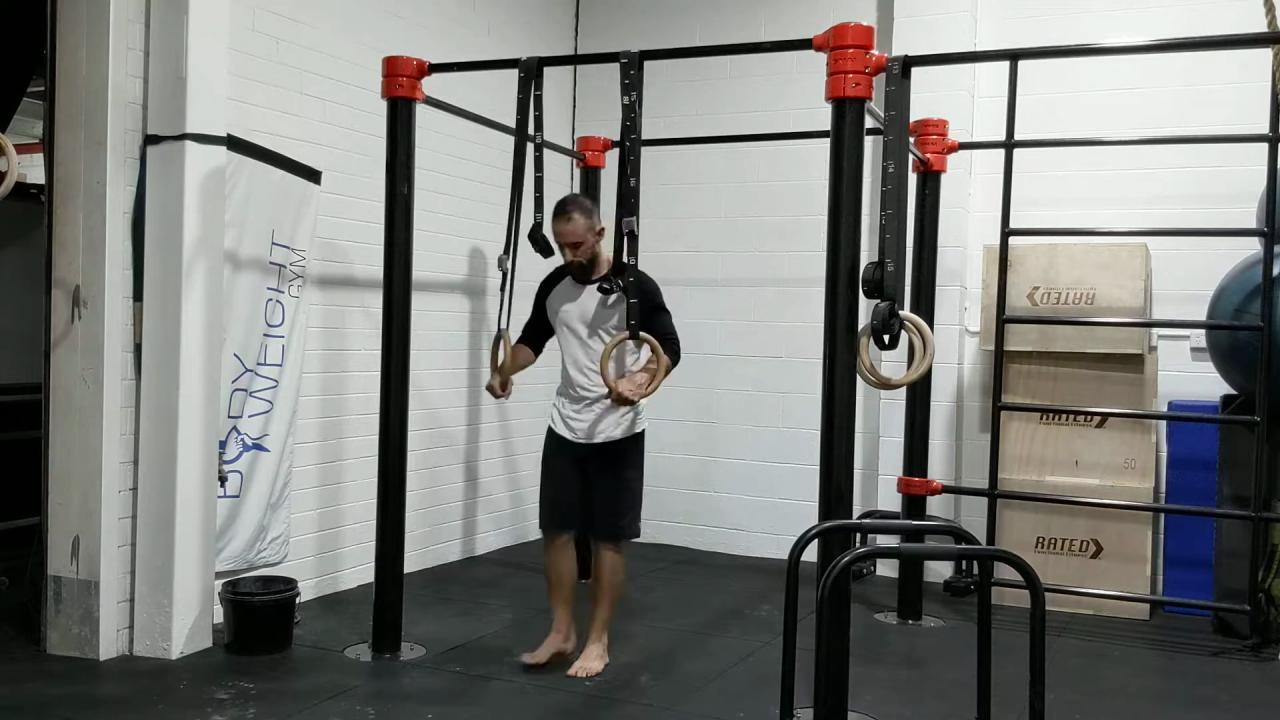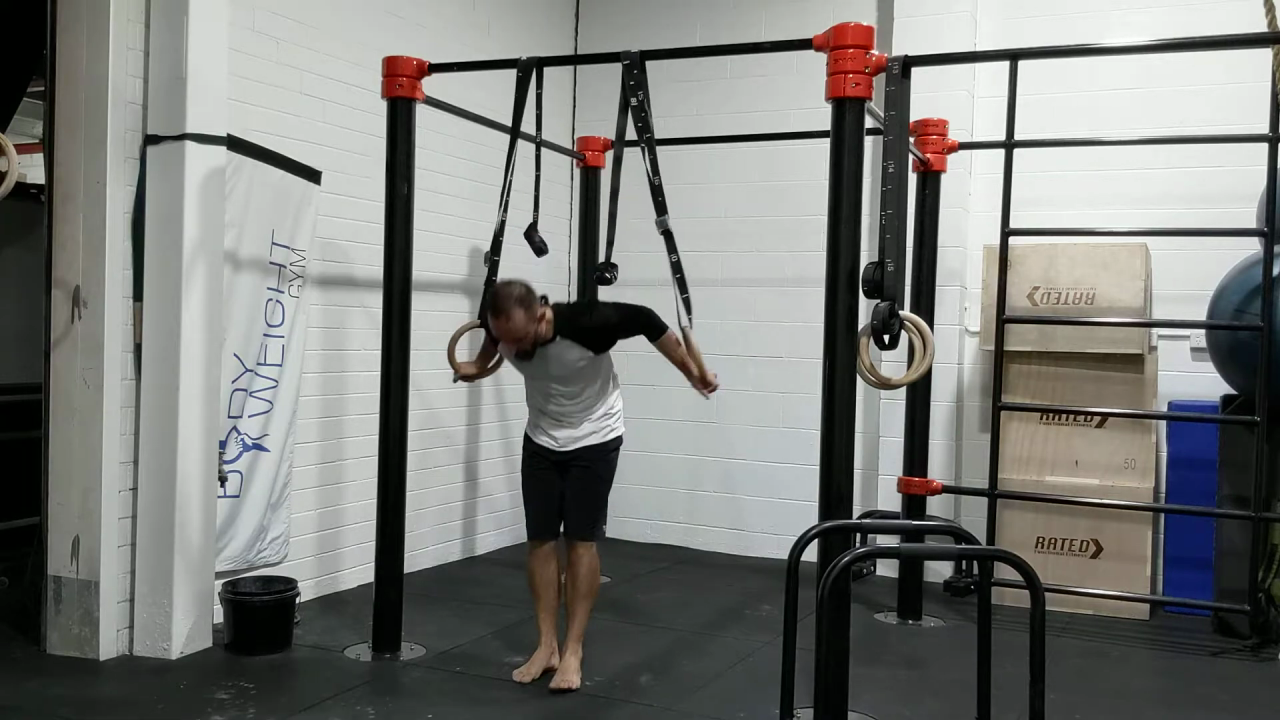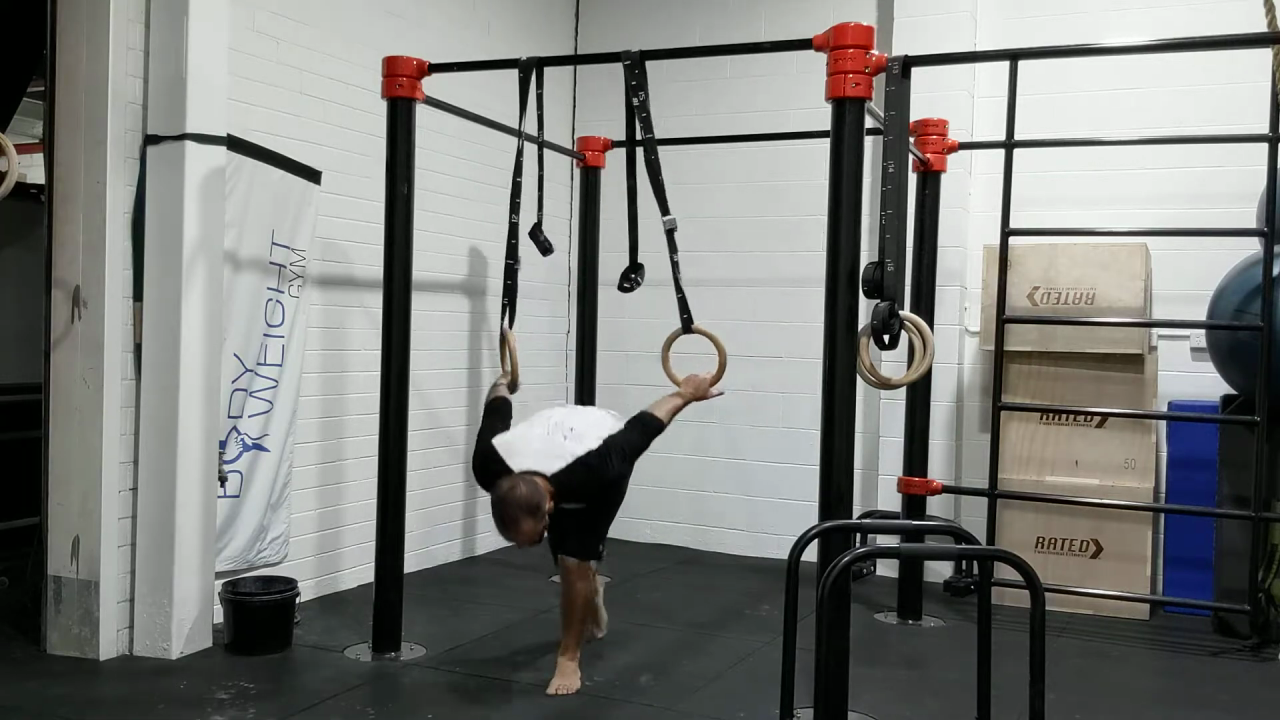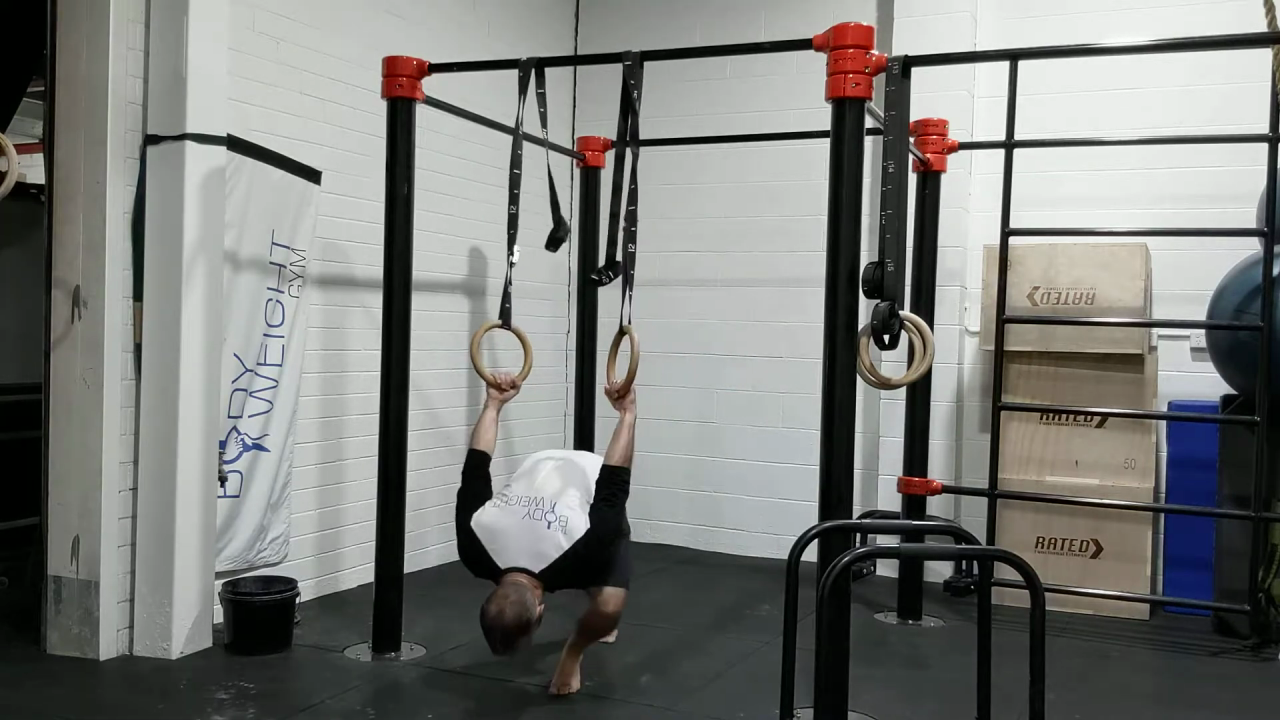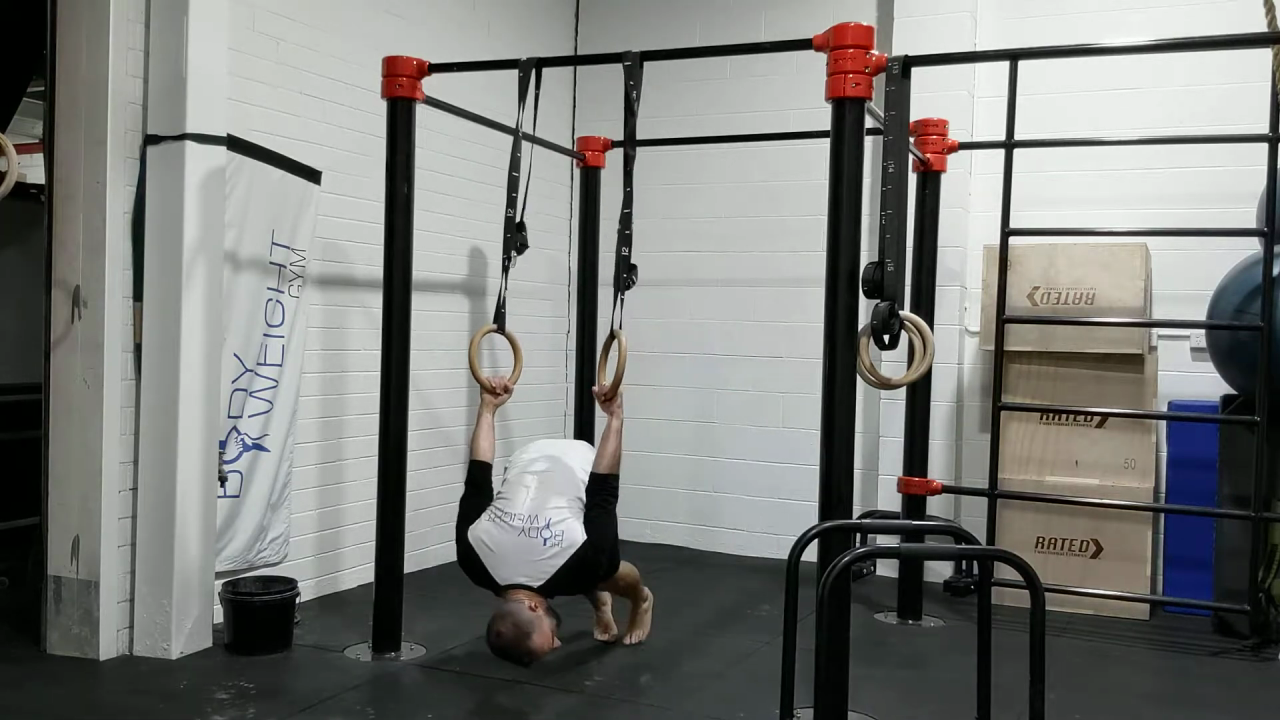
dt=0.7s
person 1, frame 1
left shoulder: (634, 287)
right shoulder: (553, 286)
left elbow: (667, 346)
right elbow: (533, 339)
left wrist: (641, 379)
right wrist: (505, 371)
left hip: (616, 432)
right hip: (564, 429)
left knee: (608, 539)
right knee: (556, 532)
left ankle: (598, 641)
right ankle: (561, 630)
person 1, frame 2
left shoulder: (587, 323)
right shoulder: (506, 326)
left elbow: (649, 323)
left wrist: (694, 376)
right wrist: (478, 365)
left hip: (594, 437)
right hip: (541, 438)
left knee: (581, 539)
right knee: (540, 538)
left ankle: (573, 652)
right ankle: (546, 645)
person 1, frame 3
left shoulder: (597, 477)
right shoulder: (488, 470)
left elbow: (641, 428)
right elbow: (496, 409)
left wrist: (688, 393)
right wrist: (501, 384)
left hip: (608, 447)
left knee: (574, 561)
right knee: (569, 551)
left ankle: (568, 659)
right ankle: (591, 595)
person 1, frame 4
left shoulder: (568, 557)
right shoulder: (477, 552)
left elbow: (614, 490)
right elbow: (475, 473)
left wrist: (627, 413)
right wrist: (493, 403)
left hip: (593, 477)
left knee: (609, 605)
left ankle: (573, 655)
person 1, frame 5
right shoulder: (476, 560)
left elbow: (603, 492)
right elbow: (477, 483)
left wrist: (615, 418)
right wrist: (487, 409)
left hip: (579, 464)
right hip: (531, 459)
left knee: (605, 574)
left ankle: (641, 600)
right ankle: (600, 603)
